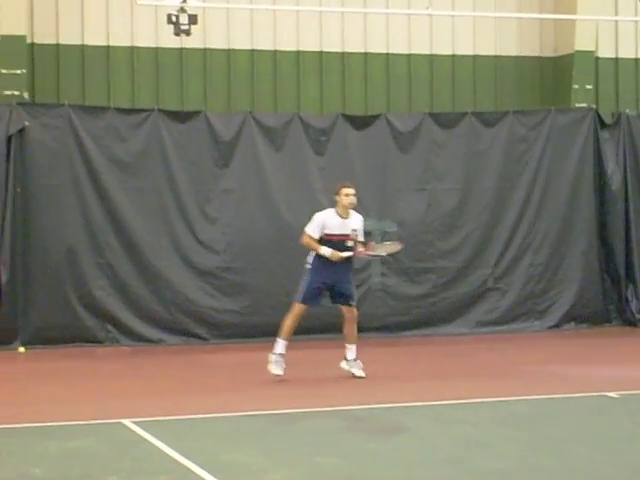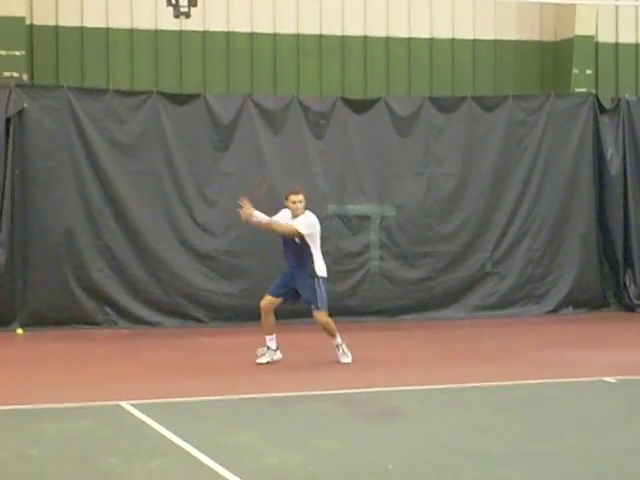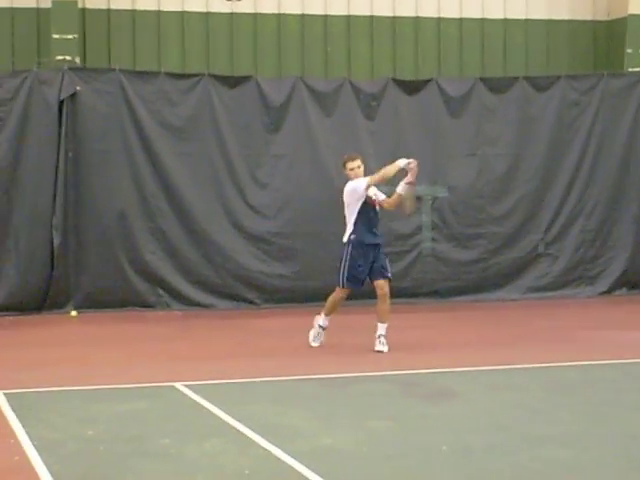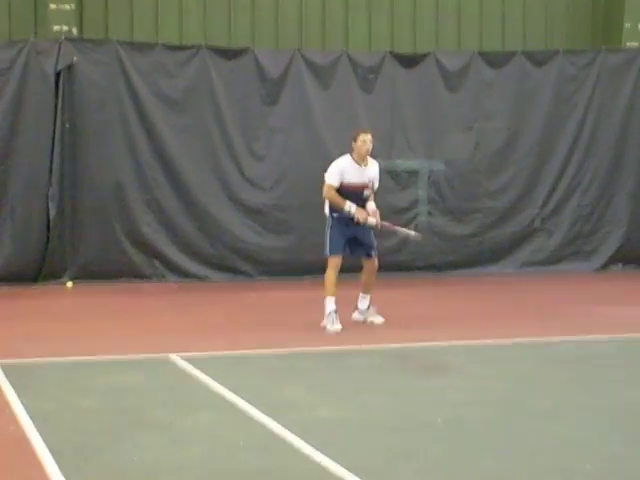
dt=0.7s
person 1, frame 1
left shoulder: (358, 219)
right shoulder: (323, 217)
left elbow: (357, 245)
right elbow: (305, 239)
left wrist: (361, 251)
right wrist: (327, 252)
left hip: (342, 271)
right hip: (318, 269)
left knee: (351, 314)
right knee: (297, 310)
left ankle: (351, 360)
right ankle: (278, 354)
person 1, frame 2
left shoulder: (310, 219)
right shoulder: (284, 214)
left elbow: (285, 229)
right elbow: (267, 221)
left wrist: (258, 216)
right wrist: (251, 214)
left hip: (312, 274)
right hip: (291, 272)
left knee: (321, 318)
right knee: (266, 305)
left ankle: (339, 345)
right ankle: (272, 349)
person 1, frame 3
left shoulder: (369, 188)
right shoulder: (352, 188)
left elbow: (390, 205)
right elbow: (381, 176)
left wrist: (405, 185)
right wrist: (400, 163)
left hip: (375, 245)
right hip: (355, 246)
left knee: (383, 291)
right knee: (342, 293)
left ankle: (380, 336)
right ankle: (321, 323)
person 1, frame 4
left shoulder: (374, 166)
right shoulder: (340, 165)
right elbow: (327, 193)
left wrist: (371, 208)
right wrist: (352, 208)
left hip: (359, 220)
right hip: (338, 219)
left knee: (372, 265)
right knee: (334, 264)
left ankle: (363, 309)
right ankle: (330, 313)
